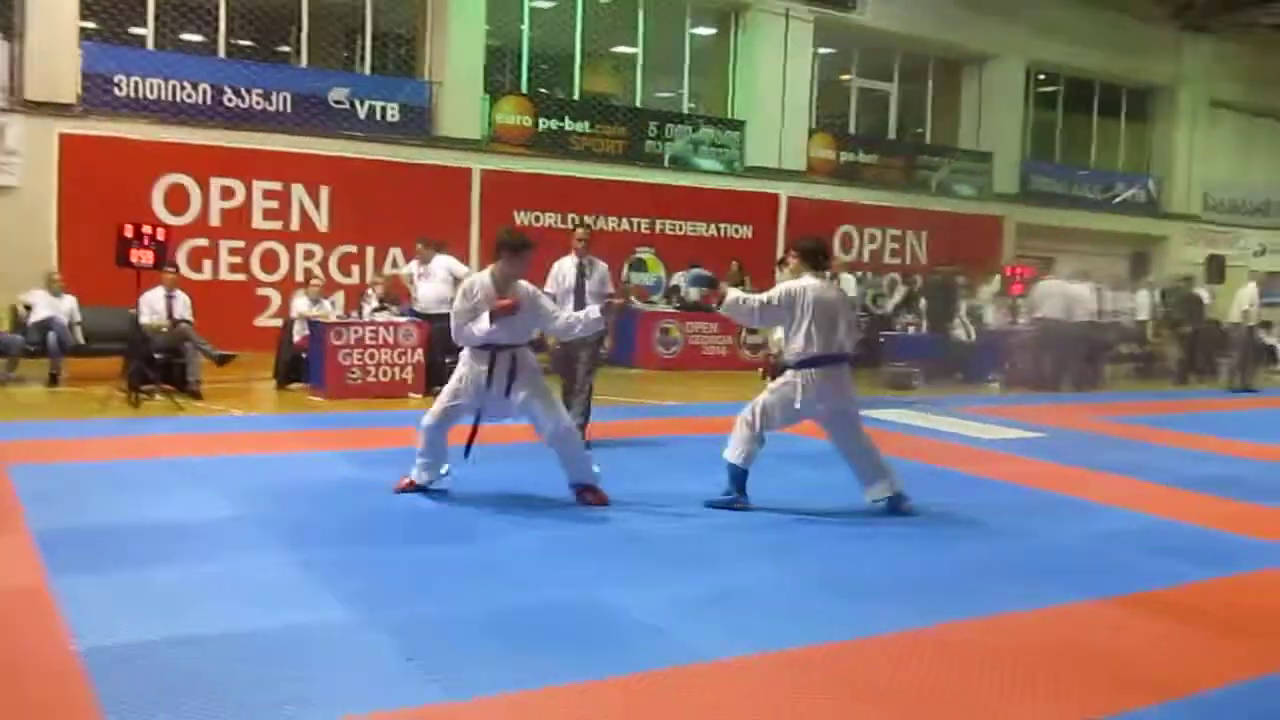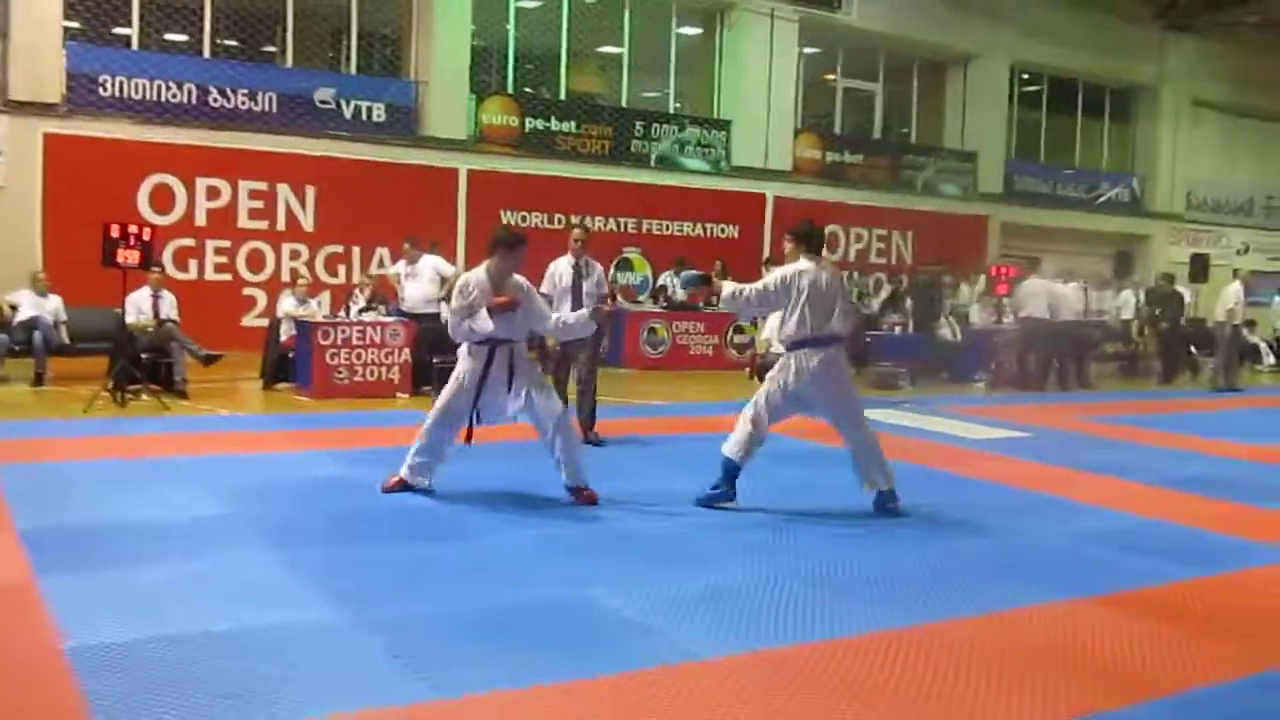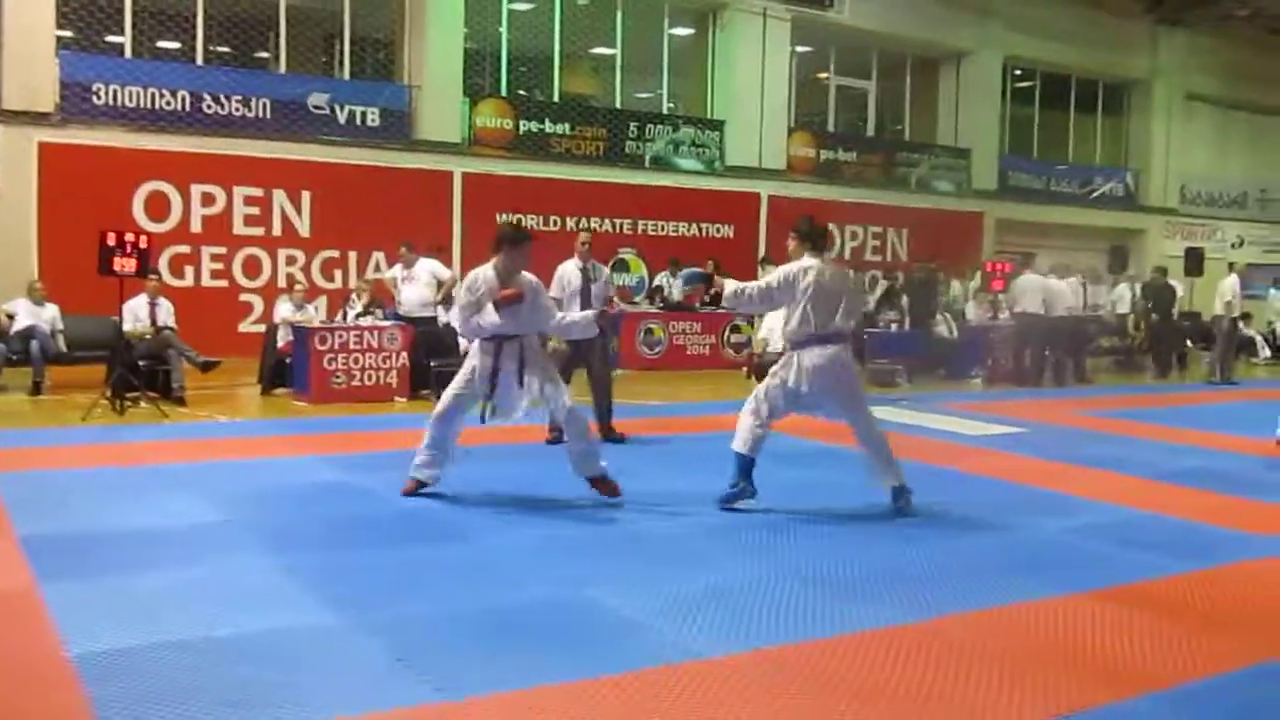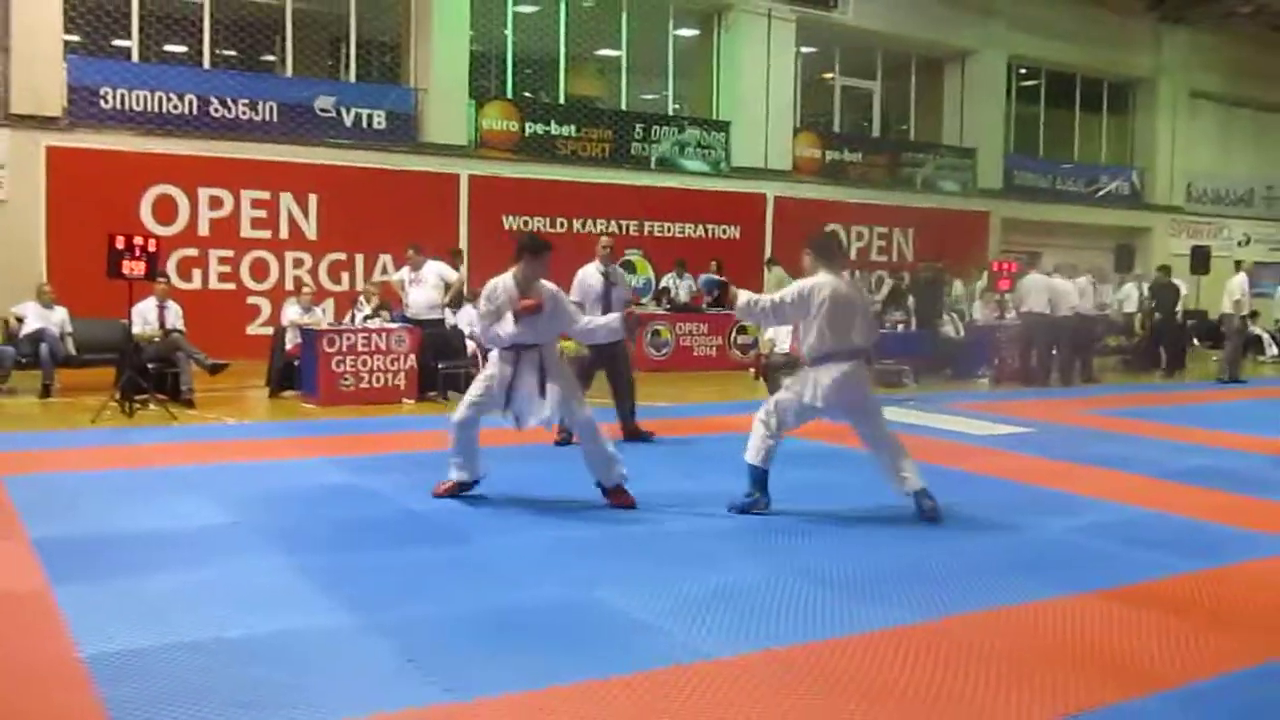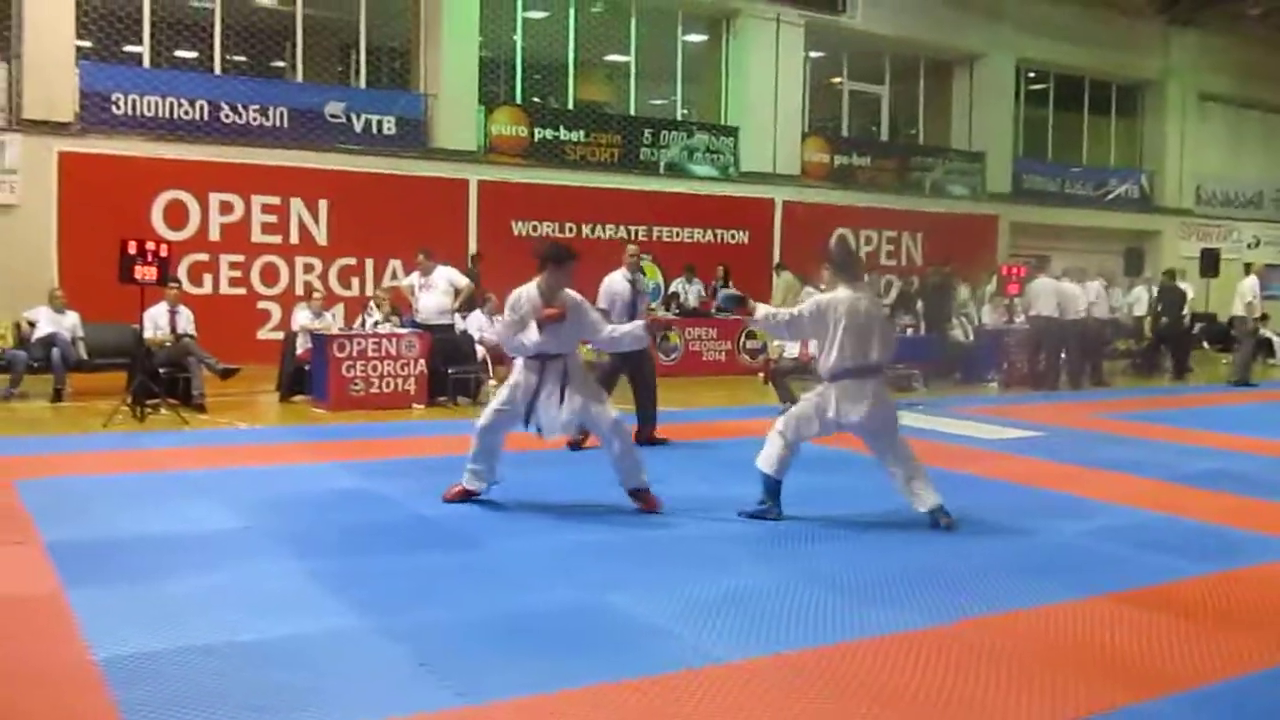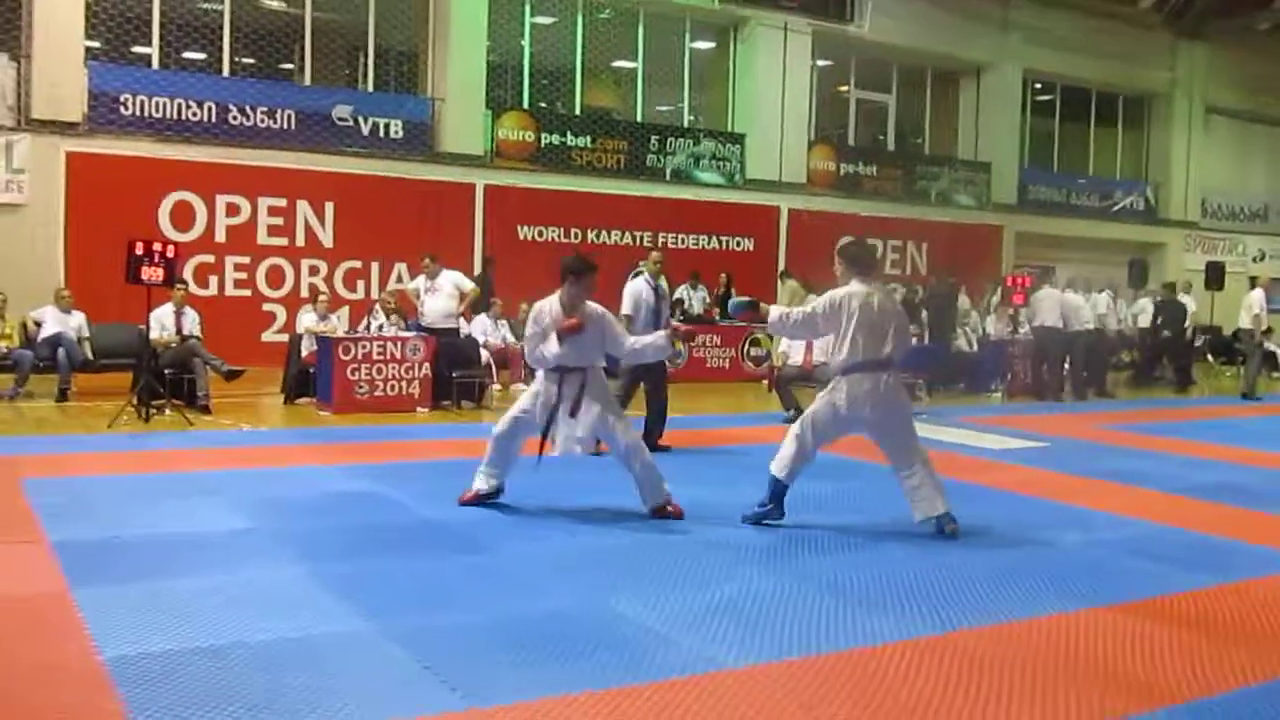
dt=0.1s
person 1, frame 1
left shoulder: (794, 290)
right shoulder: (838, 295)
left elbow: (755, 310)
right elbow: (849, 335)
left wrist: (723, 293)
left hip: (803, 380)
right hip: (837, 380)
left knee: (750, 423)
right knee: (853, 440)
left ankle: (735, 491)
right ankle: (891, 494)
person 1, frame 2
left shoulder: (788, 275)
right shoulder: (835, 277)
left elbow: (749, 298)
right elbow: (848, 318)
left wrist: (716, 285)
left hip: (800, 363)
right hip: (833, 361)
left knee: (754, 417)
right knee: (855, 427)
left ankle: (725, 485)
right ankle: (885, 492)
person 1, frame 3
left shoulder: (793, 272)
right shoulder: (842, 275)
left elbow: (755, 296)
right elbow: (855, 313)
left wrist: (721, 284)
left hip: (805, 360)
right hip: (839, 358)
left knee: (756, 412)
right knee: (865, 425)
left ankle: (742, 482)
right ankle: (899, 491)
person 1, frame 4
left shoulder: (807, 288)
right shoulder: (856, 291)
left elbow: (768, 308)
right elbow: (869, 332)
left wrist: (736, 295)
left hip: (820, 376)
right hip: (854, 375)
left knee: (768, 421)
right knee: (881, 438)
left ankle: (757, 492)
right ankle: (921, 497)
person 1, frame 5
left shoulder: (825, 303)
right shoulder: (873, 306)
left elbow: (786, 323)
right elbow: (887, 347)
left wrist: (753, 309)
left hip: (838, 392)
right hip: (873, 392)
left knee: (785, 432)
right knee: (897, 455)
left ankle: (769, 501)
right ankle: (936, 510)
person 1, frame 6
left shoulder: (838, 298)
right shoulder: (890, 301)
left elbow: (799, 321)
right elbow: (903, 342)
left wrist: (764, 310)
left hip: (852, 387)
right hip: (888, 386)
left knee: (802, 436)
right knee: (909, 455)
left ankle: (772, 503)
right ankle: (942, 517)
person 2, frame 1
left shoulder: (526, 292)
right shoulder: (472, 288)
left elbow: (560, 323)
right elbow: (459, 334)
left wrist: (600, 312)
right wrist: (490, 316)
left hip: (518, 366)
right hip: (477, 365)
left knee: (557, 424)
right knee: (436, 422)
left ankle: (584, 482)
right ankle: (424, 474)
person 2, frame 2
left shoulder: (521, 286)
right shoulder: (468, 283)
left elbow: (550, 324)
right elbow: (457, 331)
left wrist: (589, 316)
right wrist: (489, 312)
left hip: (515, 361)
right hip: (477, 361)
left knee: (555, 417)
right knee: (439, 420)
left ankle: (576, 483)
right ankle: (412, 475)
person 2, frame 3
left shoulder: (530, 284)
right shoulder: (475, 280)
left elbow: (555, 322)
right elbow: (467, 326)
left wrist: (593, 317)
right wrist: (496, 307)
left hip: (525, 356)
right hip: (486, 356)
left knee: (566, 411)
right knee: (445, 412)
left ankle: (595, 474)
right ankle: (426, 473)
person 2, frame 4
left shoulder: (550, 292)
right shoulder: (495, 289)
left elbow: (581, 327)
right elbow: (487, 336)
left wrist: (619, 321)
right wrist: (516, 316)
left hip: (544, 364)
right hip: (505, 364)
left knee: (583, 420)
right knee: (464, 418)
left ankle: (612, 484)
right ankle: (463, 476)
person 2, frame 5
left shoulder: (575, 302)
right shoulder: (520, 298)
left elbow: (605, 336)
right elbow: (510, 344)
left wrist: (643, 327)
right wrist: (539, 325)
left hip: (568, 373)
right hip: (530, 374)
left knee: (611, 425)
right knee: (488, 425)
left ankle: (638, 487)
right ankle: (474, 483)
person 2, frame 6
left shoulder: (597, 314)
right shoulder: (542, 310)
left elbow: (628, 348)
right elbow: (533, 356)
left wrist: (665, 337)
right wrist: (559, 337)
left hip: (588, 386)
right hip: (550, 385)
left knee: (628, 442)
right knee: (506, 432)
left ankle: (659, 501)
right ankle: (488, 486)
person 3, frame 1
left shoulder: (601, 268)
right shoulder: (560, 267)
left elbow: (608, 301)
right elbow: (550, 301)
left wrist: (609, 332)
left hip: (591, 332)
left knee: (584, 380)
right knee: (568, 382)
left ankle: (579, 429)
person 3, frame 2
left shoulder: (596, 269)
right shoulder: (556, 267)
left elbow: (603, 302)
right elbow: (546, 301)
left wrist: (605, 332)
left hip: (588, 333)
left knee: (587, 381)
right knee: (558, 382)
left ankle: (587, 429)
person 3, frame 3
left shoulder: (602, 271)
right shoulder: (564, 270)
left elbow: (608, 303)
right elbow: (555, 304)
left wrist: (611, 332)
left hip: (596, 335)
right hip: (571, 336)
left knee: (602, 381)
right knee: (560, 382)
left ankle: (607, 428)
right ankle: (556, 429)
person 3, frame 4
left shoulder: (620, 275)
right shoulder: (584, 274)
left elbow: (627, 306)
right elbow: (576, 308)
left wrist: (629, 335)
left hip: (615, 338)
right hip: (591, 339)
left knee: (624, 384)
right knee: (577, 385)
left ankle: (630, 429)
right ankle: (565, 431)
person 3, frame 5
left shoulder: (642, 283)
right shoulder: (612, 281)
left elbow: (645, 313)
right elbow: (602, 314)
left wrist: (650, 341)
left hip: (638, 345)
right hip: (616, 345)
left knee: (646, 390)
right knee: (599, 388)
left ankle: (646, 433)
right ankle: (580, 435)
person 3, frame 6
left shoulder: (662, 290)
right shoulder: (634, 286)
right elbow: (626, 320)
left knee: (658, 398)
right knee: (622, 395)
left ankle: (651, 439)
